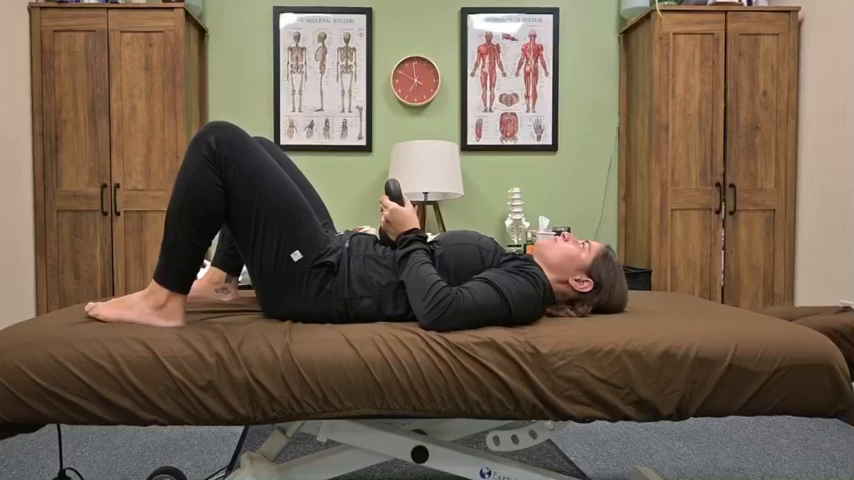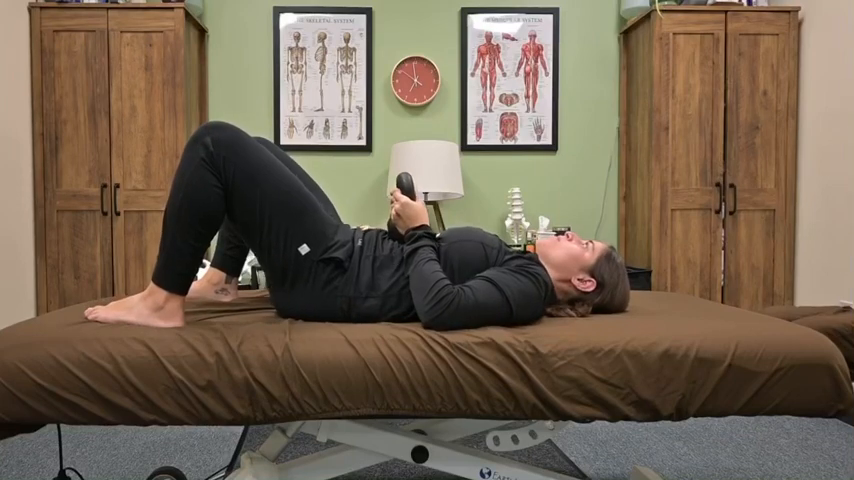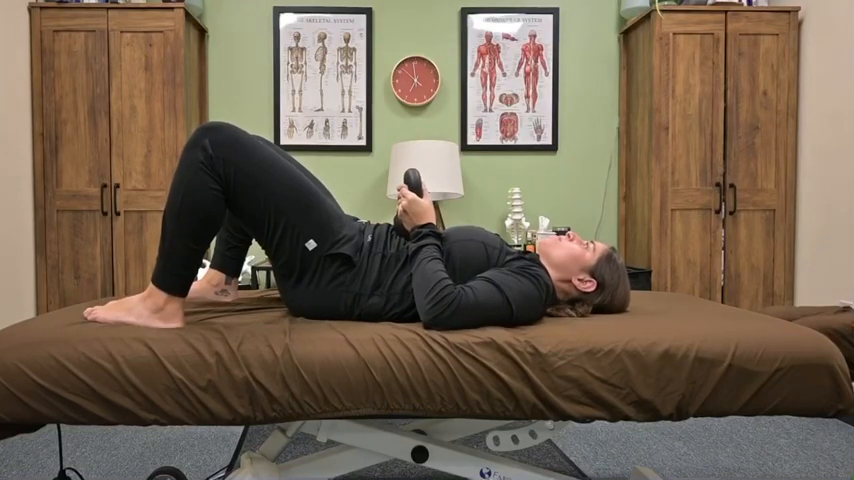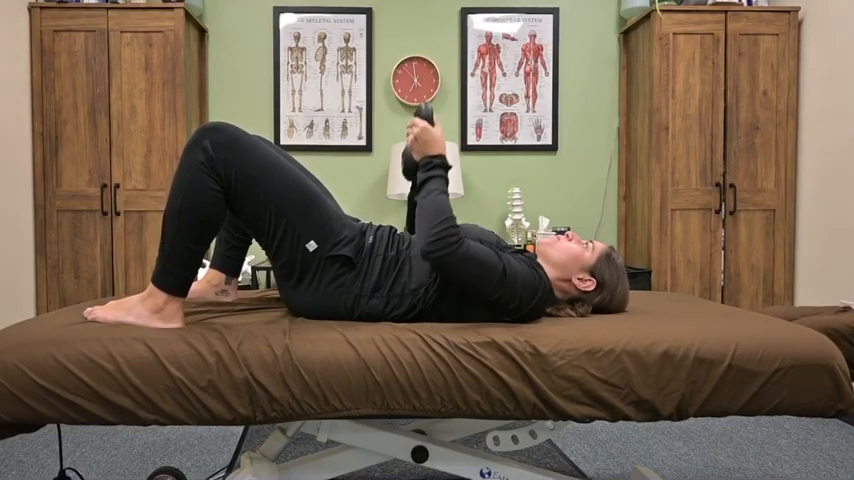
dt=1s
person 1, frame 1
left shoulder: (524, 290)
right shoulder: (515, 267)
left elbow: (436, 308)
left wrist: (408, 237)
right wrist: (407, 235)
left hip: (315, 279)
right hip: (337, 254)
left knee: (219, 142)
right knee: (256, 149)
left ankle: (162, 301)
right ankle: (219, 278)
person 1, frame 2
left shoulder: (527, 289)
right shoulder: (519, 266)
left elbow: (439, 307)
left wrist: (417, 232)
right wrist: (413, 230)
left hip: (326, 275)
right hip: (346, 251)
left knee: (215, 143)
right knee: (250, 151)
left ankle: (162, 301)
right ankle: (220, 279)
person 1, frame 3
left shoulder: (528, 290)
right shoulder: (520, 267)
left elbow: (440, 307)
left wrist: (423, 230)
right wrist: (421, 225)
left hip: (334, 271)
right hip: (354, 246)
left knee: (215, 144)
right knee: (241, 150)
left ankle: (161, 303)
right ankle: (220, 280)
person 1, frame 4
left shoulder: (524, 288)
right shoulder: (519, 270)
left elbow: (439, 246)
left wrist: (434, 163)
right wrist: (422, 166)
left hip: (336, 271)
right hip: (353, 249)
left knee: (215, 143)
right knee: (245, 149)
left ankle: (161, 303)
right ankle: (219, 281)
